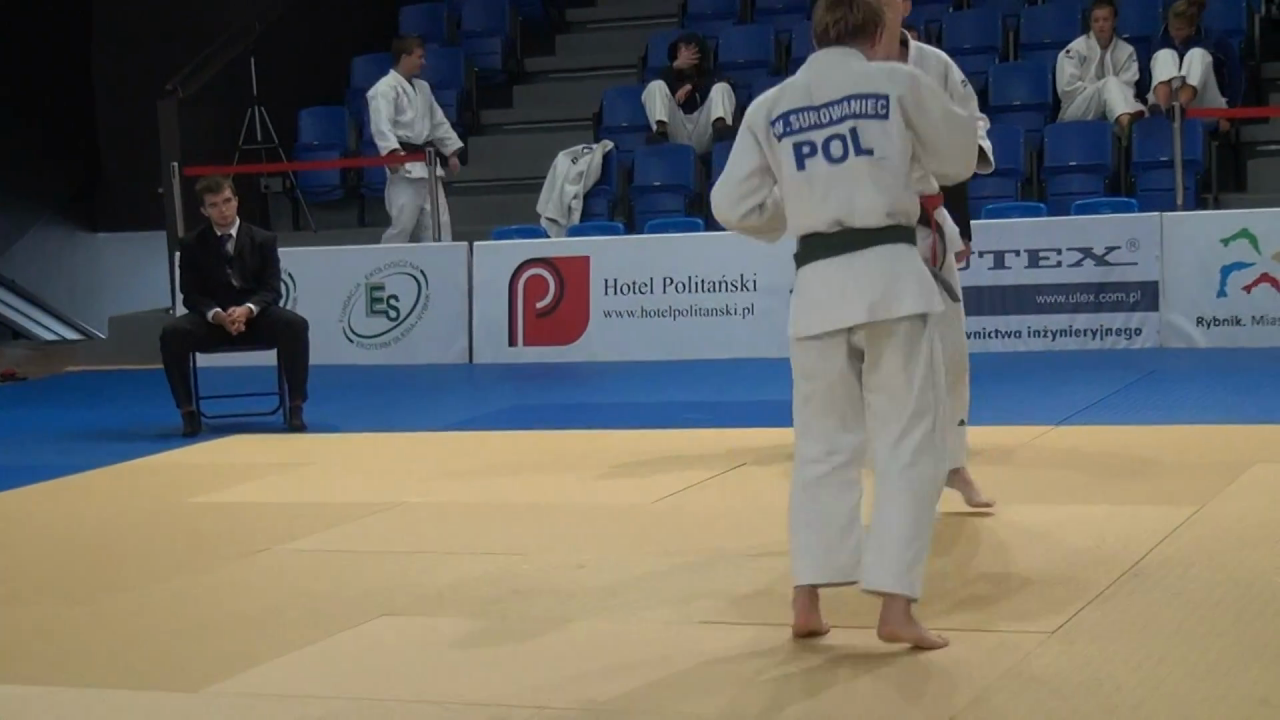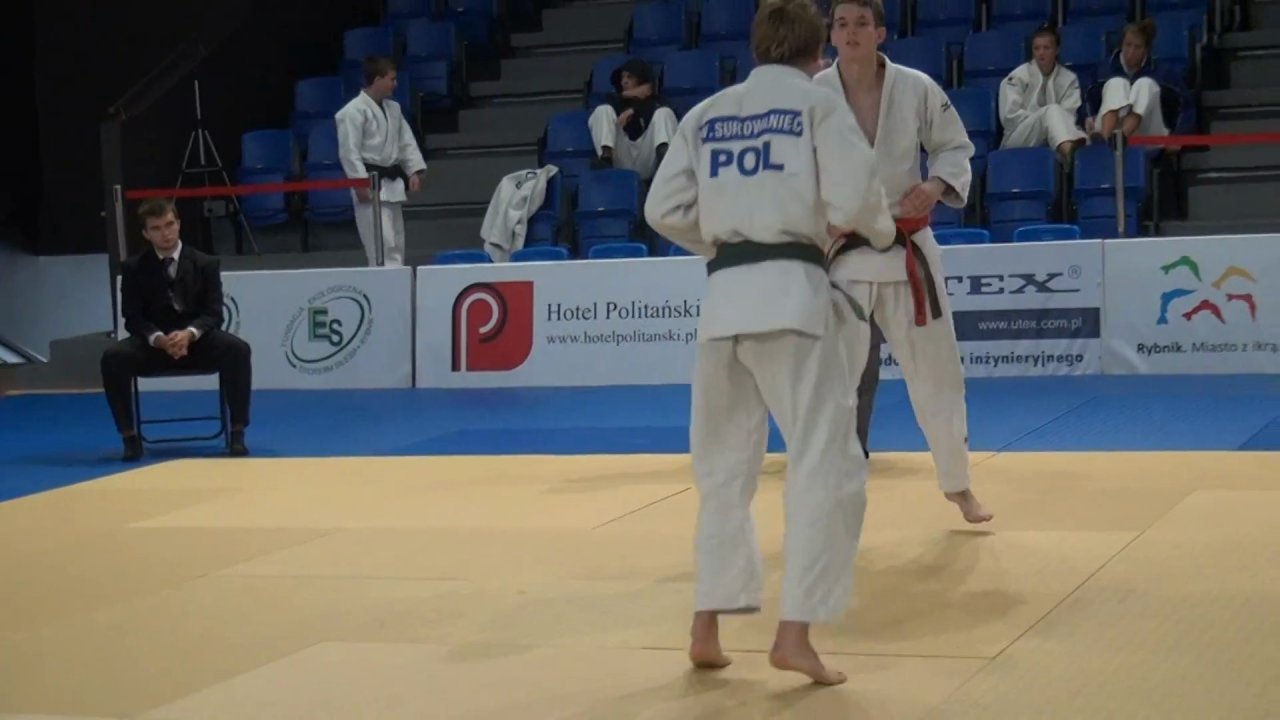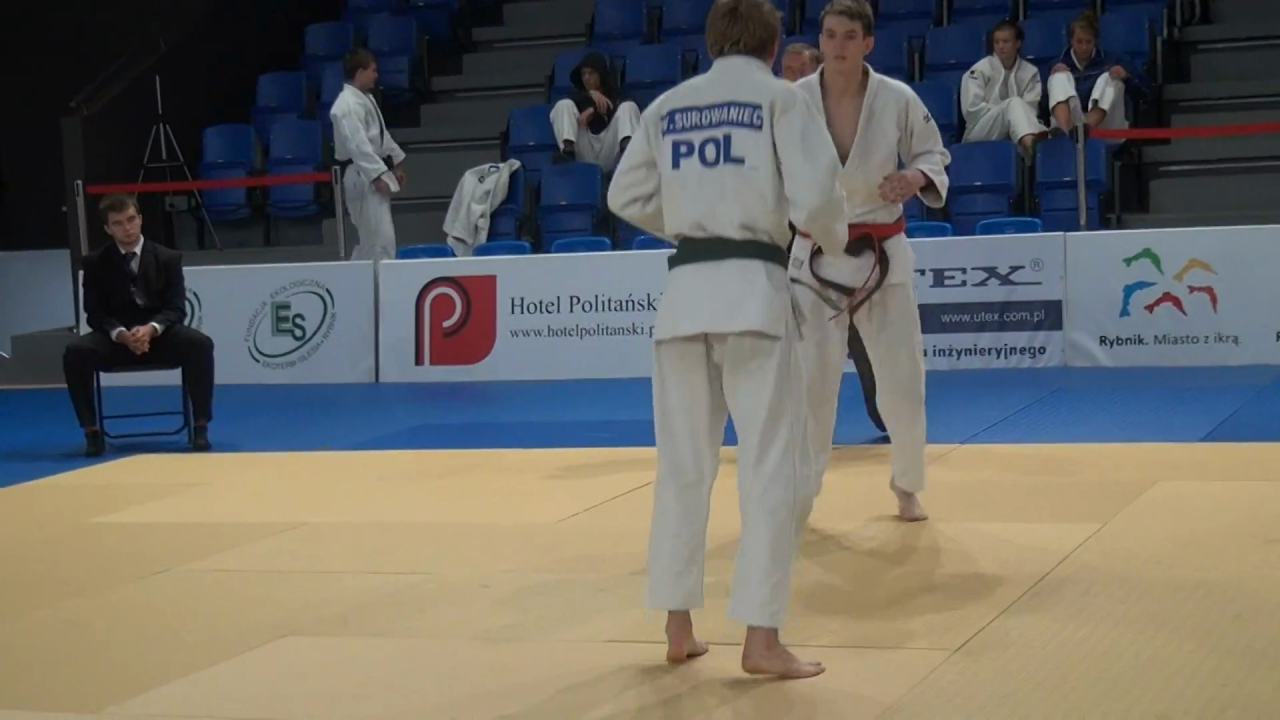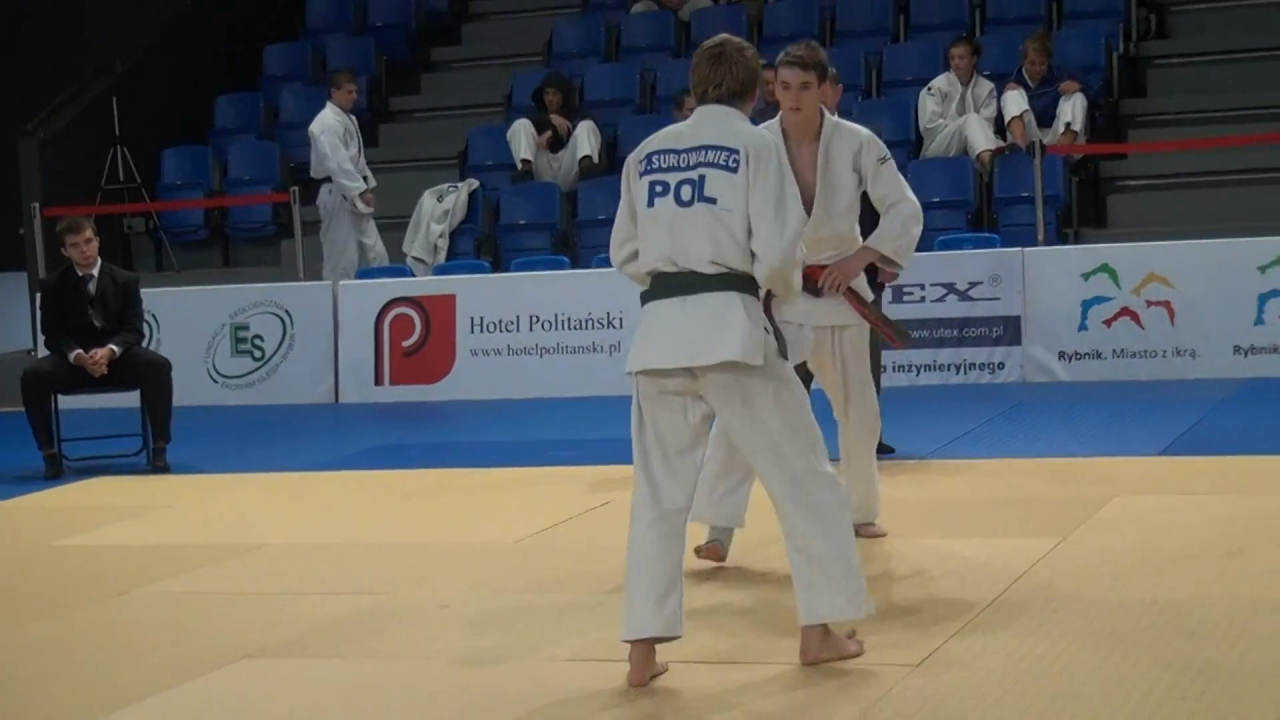
dt=0.4s
person 1, frame 1
left shoulder: (768, 107)
right shoulder: (897, 83)
left elbow: (733, 207)
right elbow: (957, 152)
left hip: (820, 285)
right hip: (893, 274)
left knee: (823, 447)
right knee: (913, 443)
left ankle: (808, 597)
right ankle: (895, 605)
person 1, frame 2
left shoulder: (704, 114)
right shoulder: (818, 104)
left elbow: (665, 209)
right elbow: (853, 201)
right wrist: (881, 227)
left hip: (724, 298)
right hip: (791, 293)
left knee: (724, 466)
right knee: (825, 465)
left ankle: (707, 623)
right ankle: (795, 631)
person 1, frame 3
left shoulder: (667, 105)
right shoulder: (782, 97)
left elbow: (627, 195)
right elbow: (815, 193)
right wrist: (833, 233)
left hip: (684, 291)
right hip: (752, 289)
left knee: (683, 463)
right knee: (771, 467)
left ankle: (678, 625)
right ankle: (762, 636)
person 1, frame 4
left shoulder: (646, 152)
right shoulder: (756, 144)
left elbow: (626, 255)
right elbow: (777, 250)
right wrist: (789, 286)
left hip: (659, 325)
right hip: (729, 323)
left knee: (659, 495)
right knee: (802, 480)
left ankle: (643, 648)
right ankle: (818, 629)
person 2, frame 1
left shoulder: (934, 64)
left elbow: (971, 123)
left wrist: (970, 148)
left hip: (925, 224)
left knee: (946, 346)
left ankle: (949, 461)
person 2, frame 2
left shoulder: (917, 88)
left elbow: (955, 146)
left wrist: (937, 184)
left hip: (907, 250)
right hip: (843, 253)
left knee: (937, 369)
left ankle: (958, 484)
person 2, frame 3
left shoulder: (898, 98)
left elbow: (933, 153)
left wrist: (917, 177)
left hip: (882, 257)
right hip: (818, 256)
left knee: (903, 377)
right knee: (812, 379)
left ankle: (906, 482)
person 2, frame 4
left shoulder: (858, 142)
left elbow: (905, 209)
left wrist: (863, 255)
left hip: (836, 293)
right hip: (776, 296)
left knee: (859, 414)
left ankle: (861, 512)
right ankle: (721, 527)
person 3, frame 1
left shoulder: (263, 240)
right shoulder: (192, 244)
left elbow: (272, 289)
right elbow: (191, 295)
left wrist: (247, 310)
right wrist: (217, 315)
left hip: (255, 316)
right hip: (212, 319)
left knee: (295, 325)
right knee: (172, 333)
left ankle: (295, 407)
right ankle: (188, 412)
person 3, frame 2
left shoulder: (206, 264)
right shoulder: (133, 268)
left elbow: (214, 314)
right elbow: (133, 319)
left wrist: (189, 334)
right wrist: (159, 339)
left hip: (197, 340)
right hip: (154, 344)
left knee: (238, 349)
right knee: (113, 357)
left ankle: (237, 432)
right ankle: (129, 436)
person 3, frame 3
left shoulder: (168, 258)
right shoulder: (95, 262)
left elbow: (176, 308)
right elbow: (95, 313)
left wrist: (151, 329)
right wrist: (121, 334)
left hip: (159, 335)
right hip: (116, 338)
left knee: (200, 344)
right knee: (75, 352)
left ankle: (200, 427)
right ankle: (92, 431)
person 3, frame 4
left shoulder: (125, 280)
right shoulder: (52, 285)
left elbow: (134, 330)
right elbow: (53, 336)
left wrist: (109, 351)
right wrist: (79, 357)
left hip: (117, 358)
right hip: (74, 361)
left knee: (158, 366)
right knee: (32, 375)
left ankle: (159, 449)
right ankle: (50, 454)
person 4, frame 1
left shoulder: (422, 87)
right shoulder: (385, 89)
left elbow: (438, 122)
right elbow: (381, 126)
left wrist: (452, 151)
right wrist: (392, 152)
left hip: (425, 161)
right hip: (403, 165)
left knee: (437, 221)
right knee: (402, 223)
person 4, frame 2
left shoulder: (393, 108)
right shoulder: (354, 111)
left elbow: (406, 143)
right elbow: (349, 151)
left wrist: (415, 171)
left hip: (392, 183)
right hip: (369, 185)
left knee: (396, 243)
right knee: (384, 244)
person 4, frame 3
left shoulder: (367, 99)
right shoulder: (348, 104)
left elbow: (382, 136)
right elbow: (358, 145)
left wrist: (396, 163)
right wrist: (378, 176)
left hip: (376, 172)
right hip: (364, 178)
left knee: (372, 238)
right knee: (381, 239)
person 4, frame 4
left shoulder: (348, 119)
right shoulder: (326, 123)
right elbow: (338, 163)
left wrist: (367, 188)
right wrist: (362, 191)
left hip: (353, 197)
right hip: (337, 197)
left knee: (376, 254)
right knee: (342, 260)
